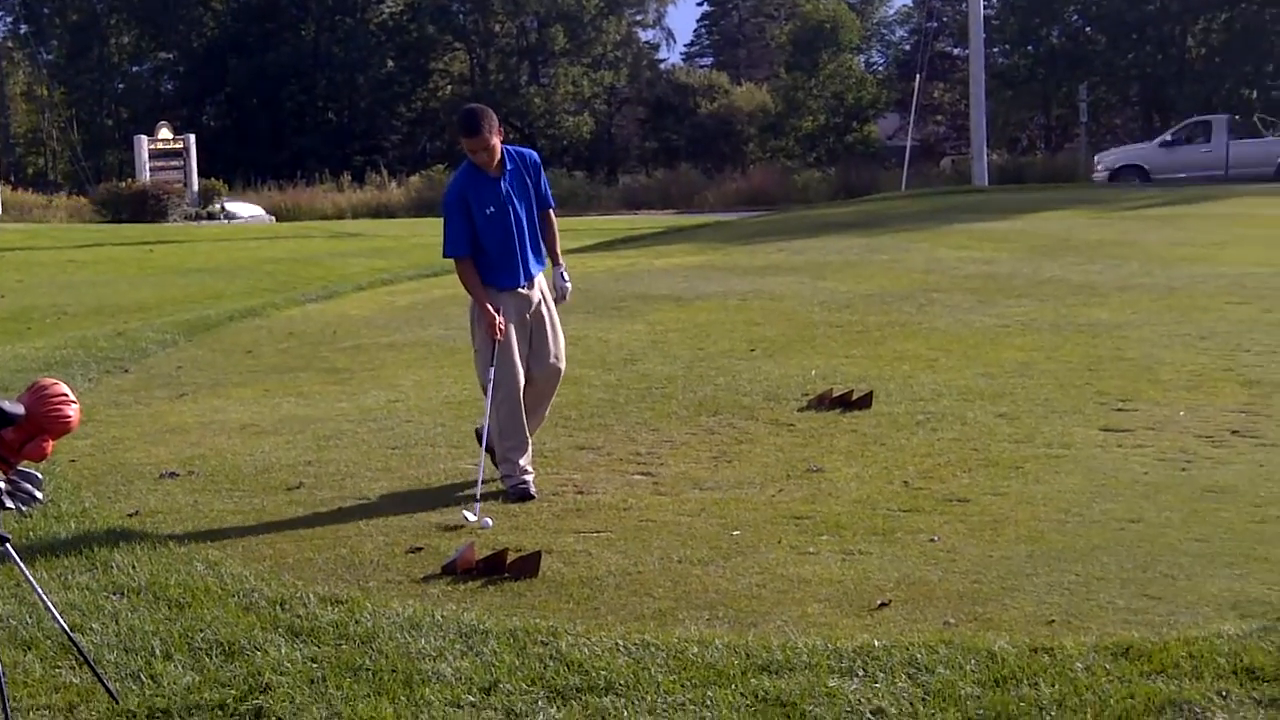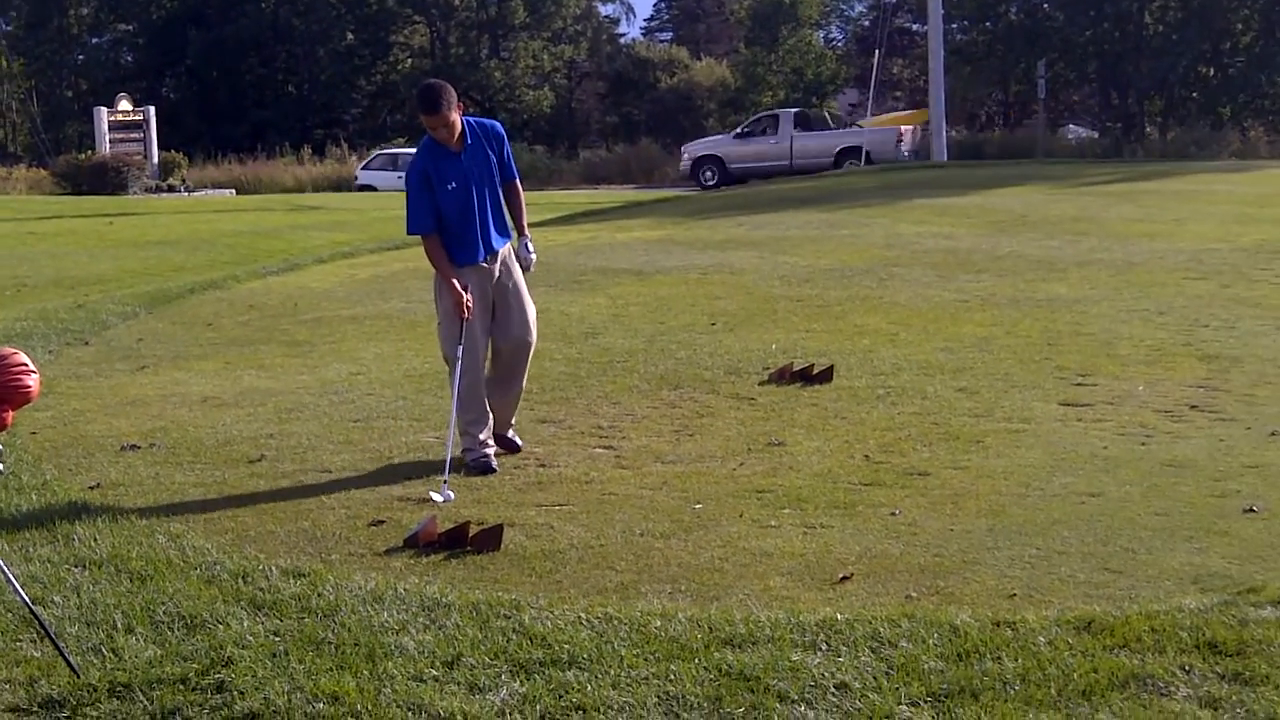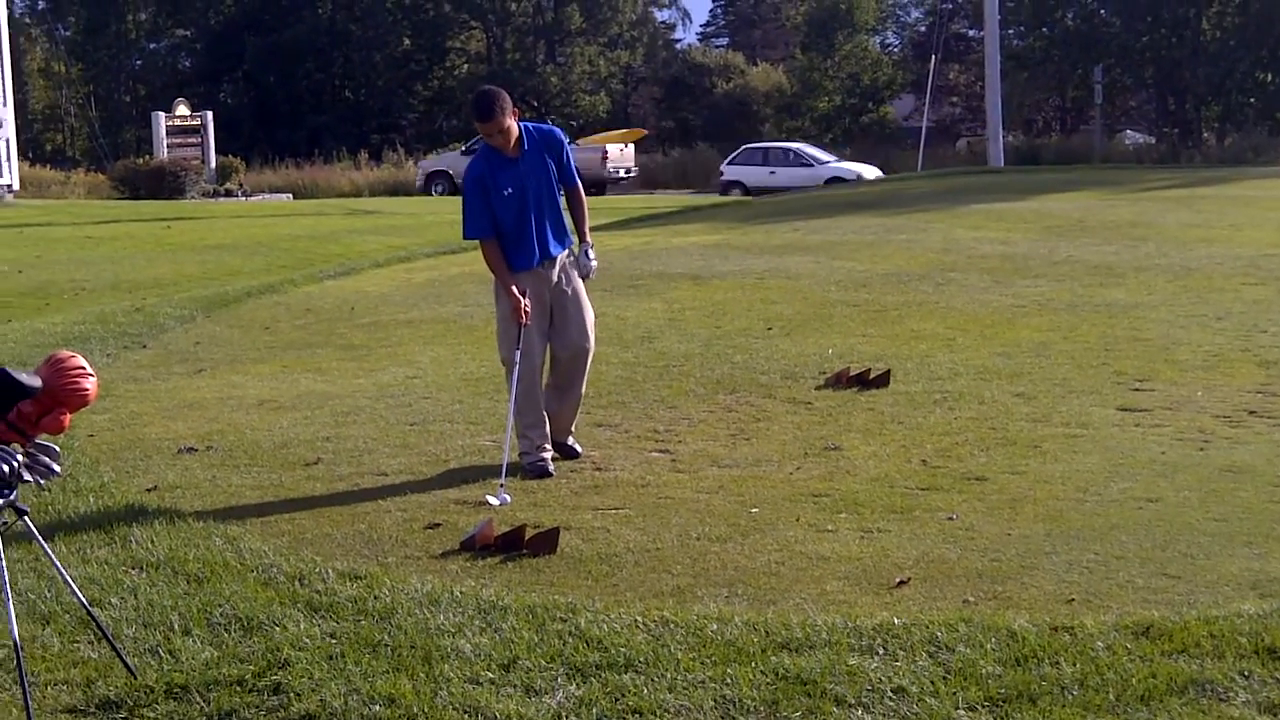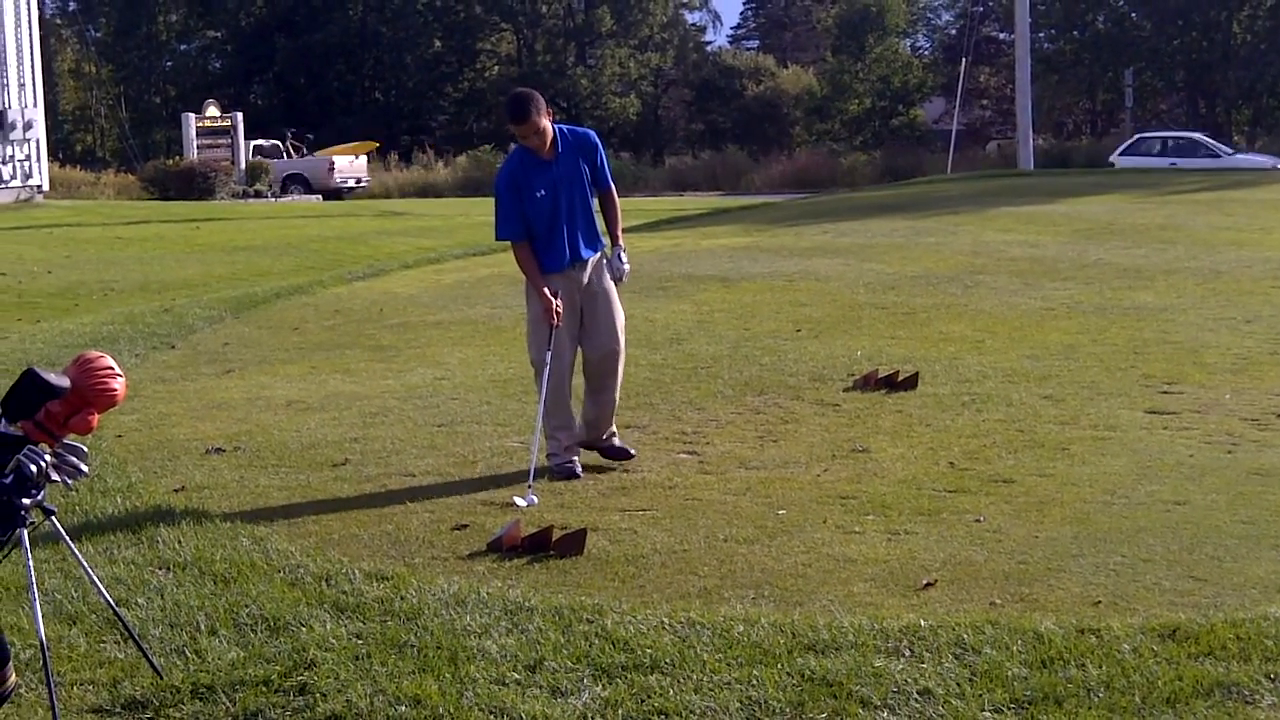
dt=0.5s
person 1, frame 1
left shoulder: (528, 162)
right shoulder: (460, 190)
right elbow: (461, 258)
left wrist: (558, 266)
right wrist: (484, 306)
left hip: (536, 283)
right hip: (496, 295)
left knee: (550, 367)
right knee: (506, 384)
left ankle: (500, 437)
right ankle: (516, 472)
person 1, frame 2
left shoulder: (491, 134)
right shoulder: (421, 166)
left elbow: (511, 185)
right elbow: (428, 234)
left wrist: (524, 237)
right wrist: (452, 283)
left hip: (502, 253)
right hip: (460, 269)
left knee: (521, 337)
right knee: (468, 358)
left ankle: (500, 422)
right ankle: (477, 444)
person 1, frame 3
left shoulder: (551, 140)
right shoulder: (478, 172)
left elbow: (573, 191)
right elbow: (486, 239)
left wrist: (586, 244)
right wrist: (510, 289)
left hip: (562, 261)
right hip: (519, 274)
left knee: (579, 345)
right knee: (525, 362)
left ankle: (560, 429)
right ankle: (535, 447)
person 1, frame 4
left shoulder: (585, 143)
right shoulder: (511, 175)
left elbow: (607, 194)
right elbow: (519, 241)
left wrist: (618, 247)
right wrist: (541, 291)
left hip: (594, 262)
right hip: (549, 276)
left knee: (609, 349)
right knee: (555, 366)
left ankle: (599, 432)
right ankle: (562, 450)
